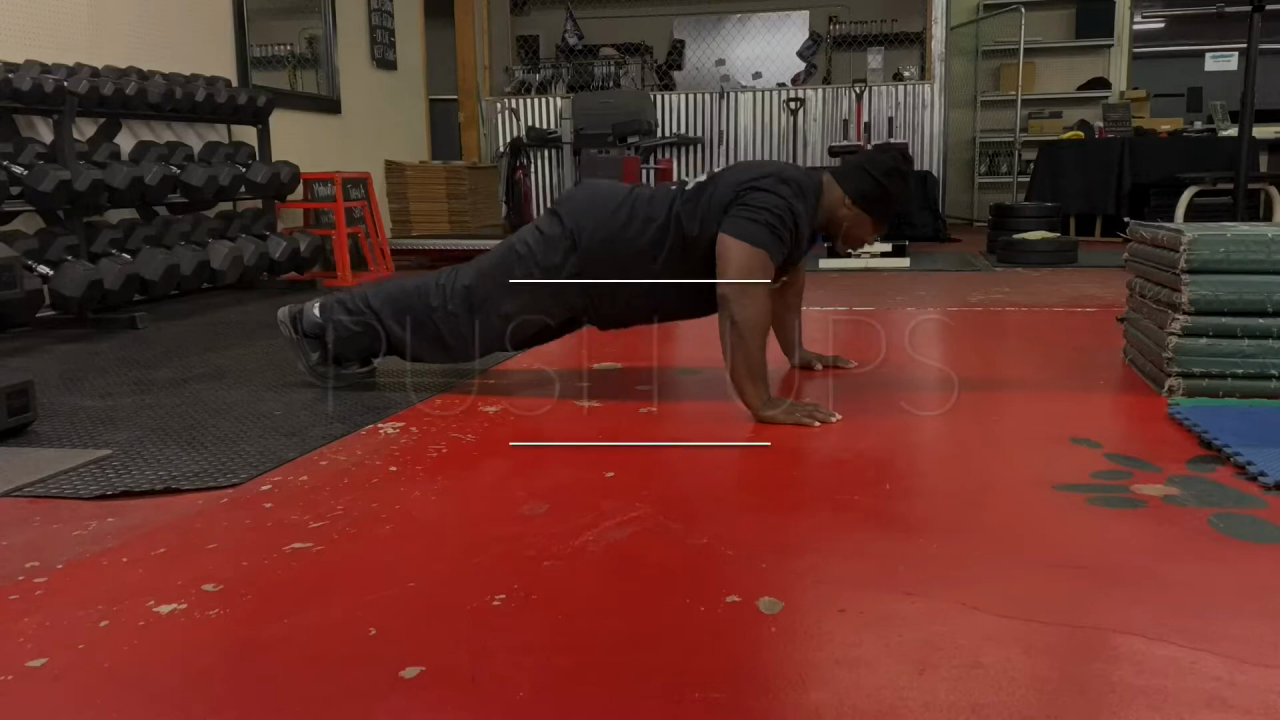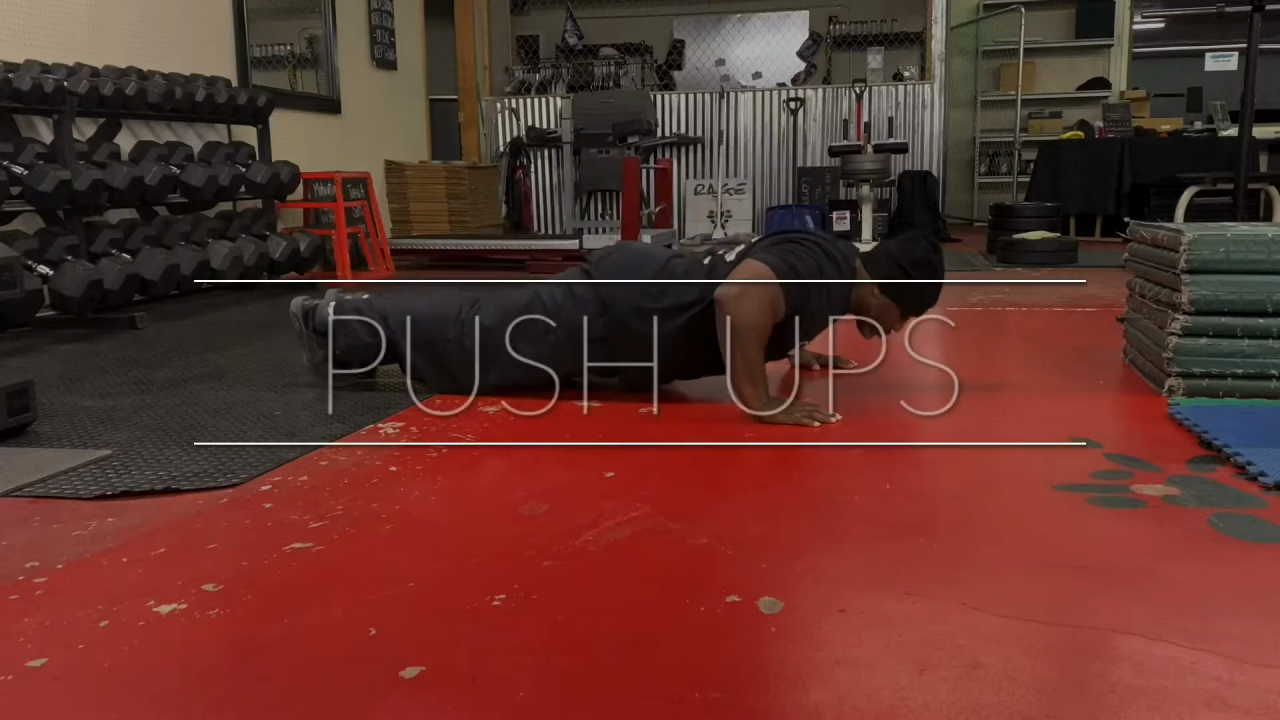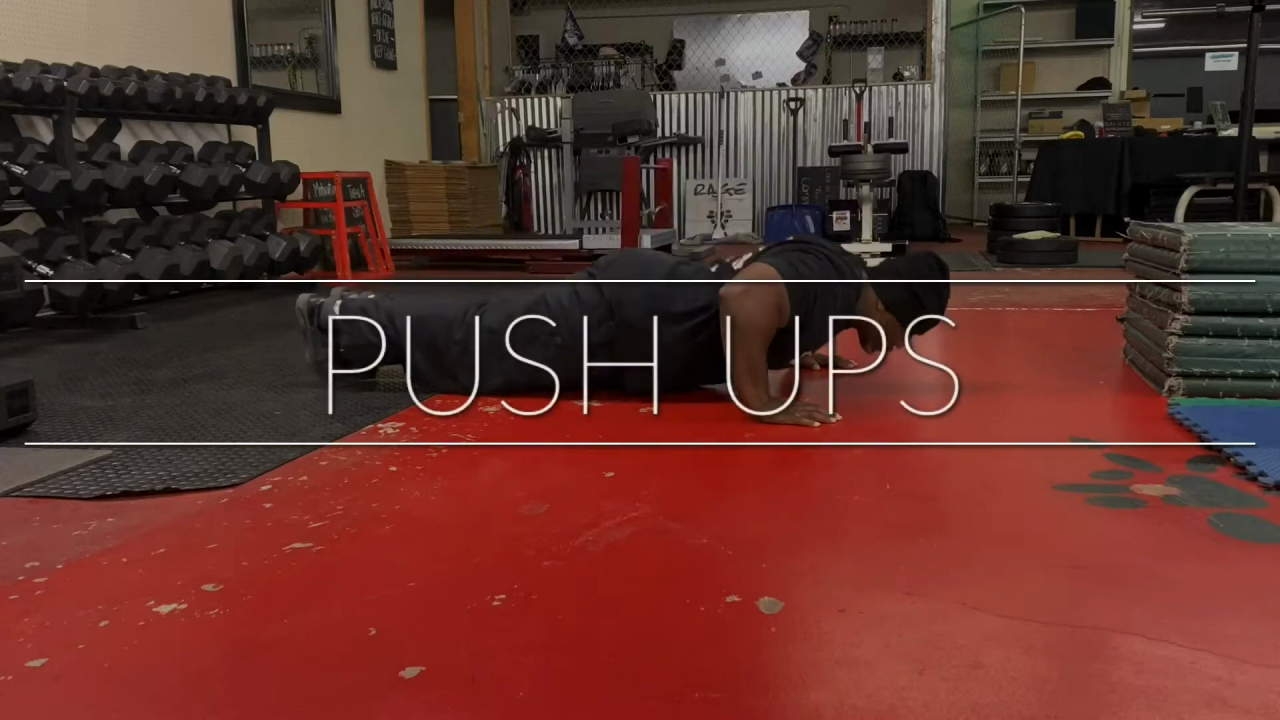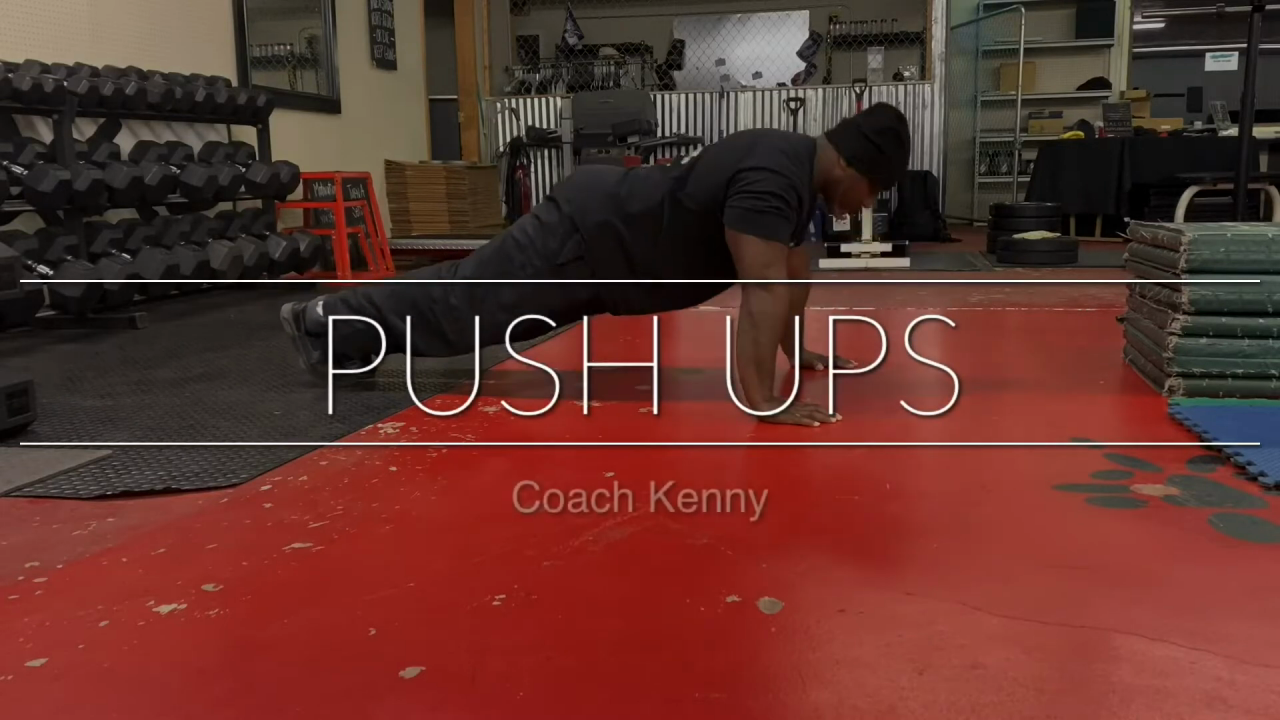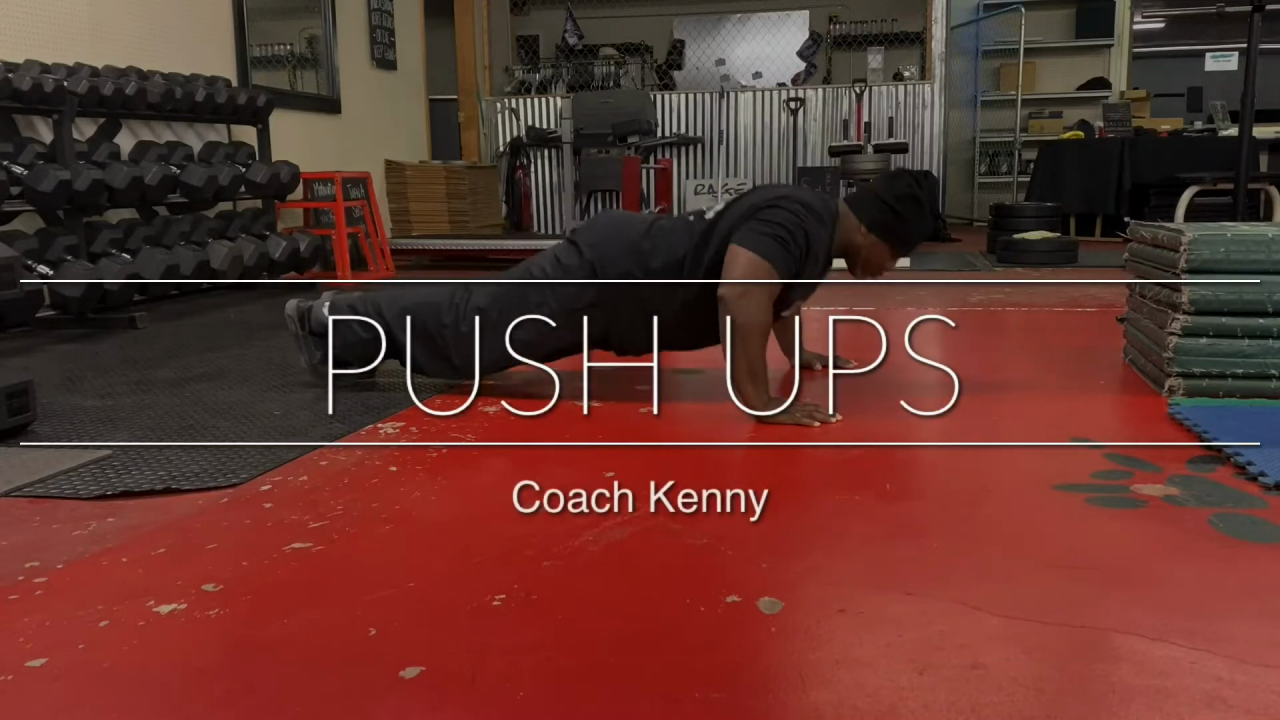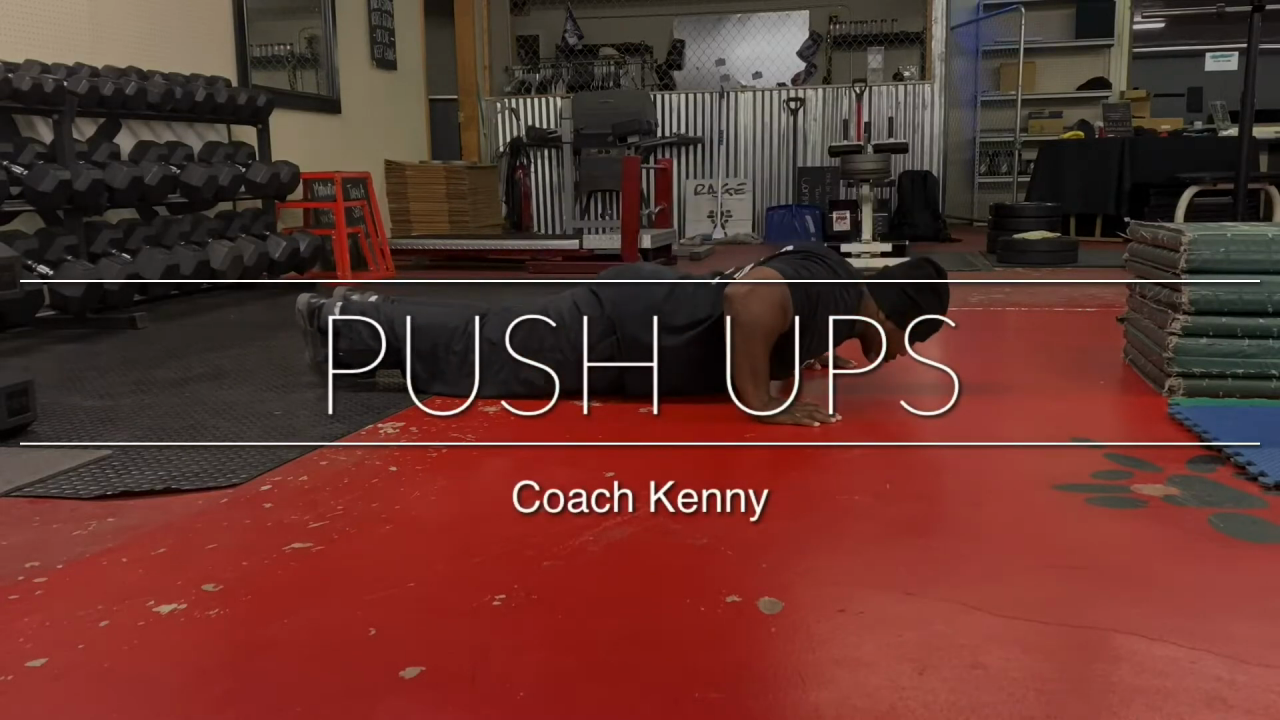
dt=0.5s
person 1, frame 1
left shoulder: (807, 201)
right shoulder: (784, 202)
left elbow: (782, 274)
right elbow: (738, 291)
left wrist: (796, 351)
right wrist: (761, 402)
left hip: (603, 251)
right hip: (584, 248)
left knee: (478, 311)
right knee: (456, 314)
left ankle: (342, 326)
right ankle: (322, 322)
person 1, frame 2
left shoulder: (834, 263)
right shoulder: (821, 270)
right elbow: (736, 297)
left wrist: (795, 349)
right wrist: (760, 402)
left hip: (633, 291)
right hip: (610, 313)
left knee: (488, 324)
right knee: (473, 343)
left ankle: (357, 313)
right ankle: (334, 320)
person 1, frame 3
left shoulder: (837, 275)
right shoulder: (829, 282)
right elbow: (741, 298)
left wrist: (797, 354)
right wrist: (758, 399)
left hip: (634, 302)
right hip: (614, 316)
left knee: (488, 327)
right knee: (474, 342)
left ankle: (361, 314)
right ankle: (338, 318)
person 1, frame 4
left shoulder: (801, 171)
right shoulder: (776, 176)
left elbow: (792, 270)
right elbow: (762, 289)
left wrist: (796, 351)
right wrist: (761, 401)
left hip: (607, 235)
right hip: (584, 236)
left knee: (464, 300)
right knee: (456, 310)
left ankle: (339, 319)
right ankle: (324, 322)
person 1, frame 5
left shoulder: (817, 223)
right shoulder: (802, 227)
left elbow: (770, 280)
right elbow: (738, 292)
left wrist: (795, 350)
right wrist: (759, 401)
left hip: (624, 270)
right hip: (602, 281)
left knee: (481, 319)
right knee: (464, 330)
left ankle: (347, 311)
right ankle: (327, 320)
person 1, frame 6
left shoulder: (834, 280)
right shoulder: (834, 291)
right elbow: (746, 297)
left wrist: (800, 355)
right wrist: (759, 400)
left hip: (643, 305)
right hip: (618, 333)
left knee: (492, 336)
right knee: (473, 351)
left ankle: (361, 314)
right ankle: (337, 322)
